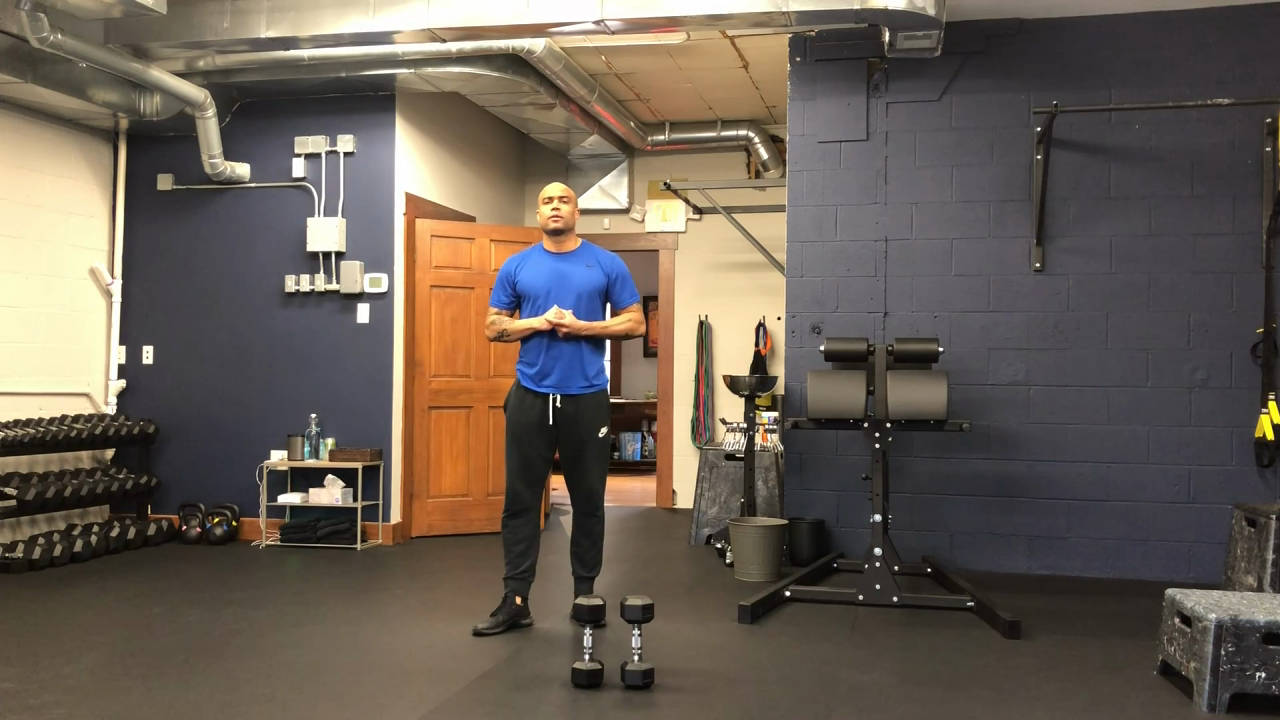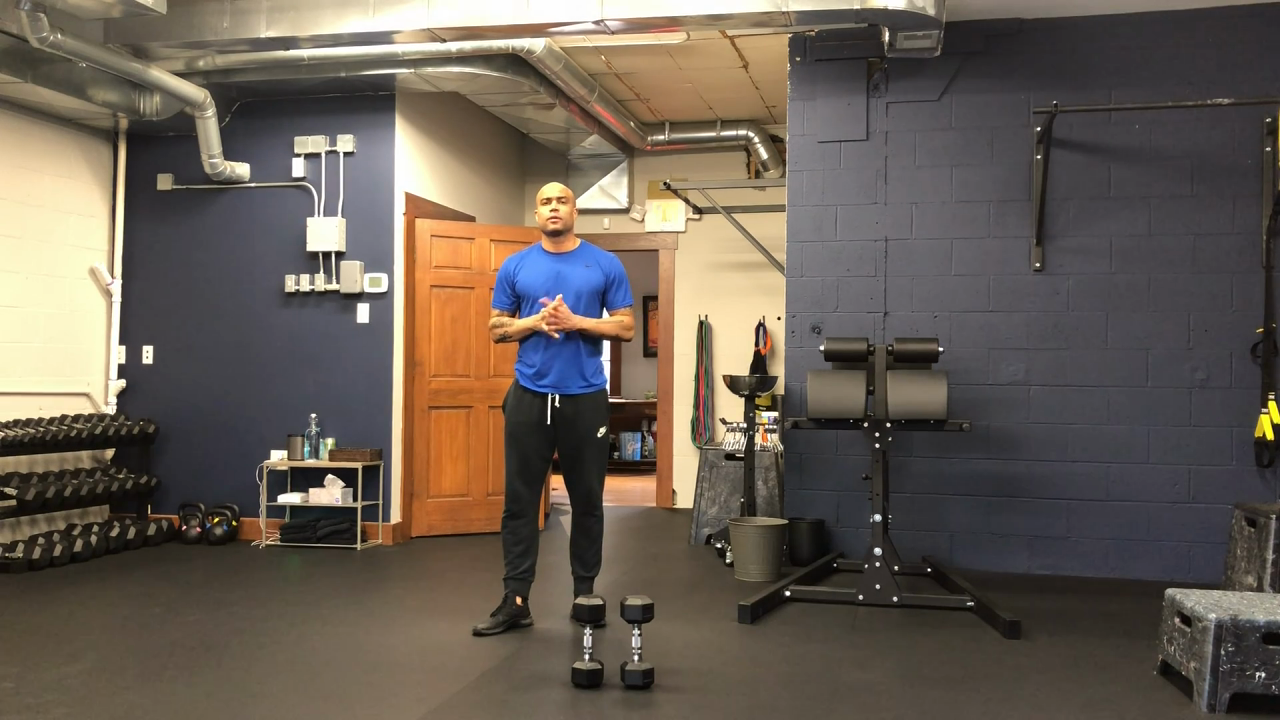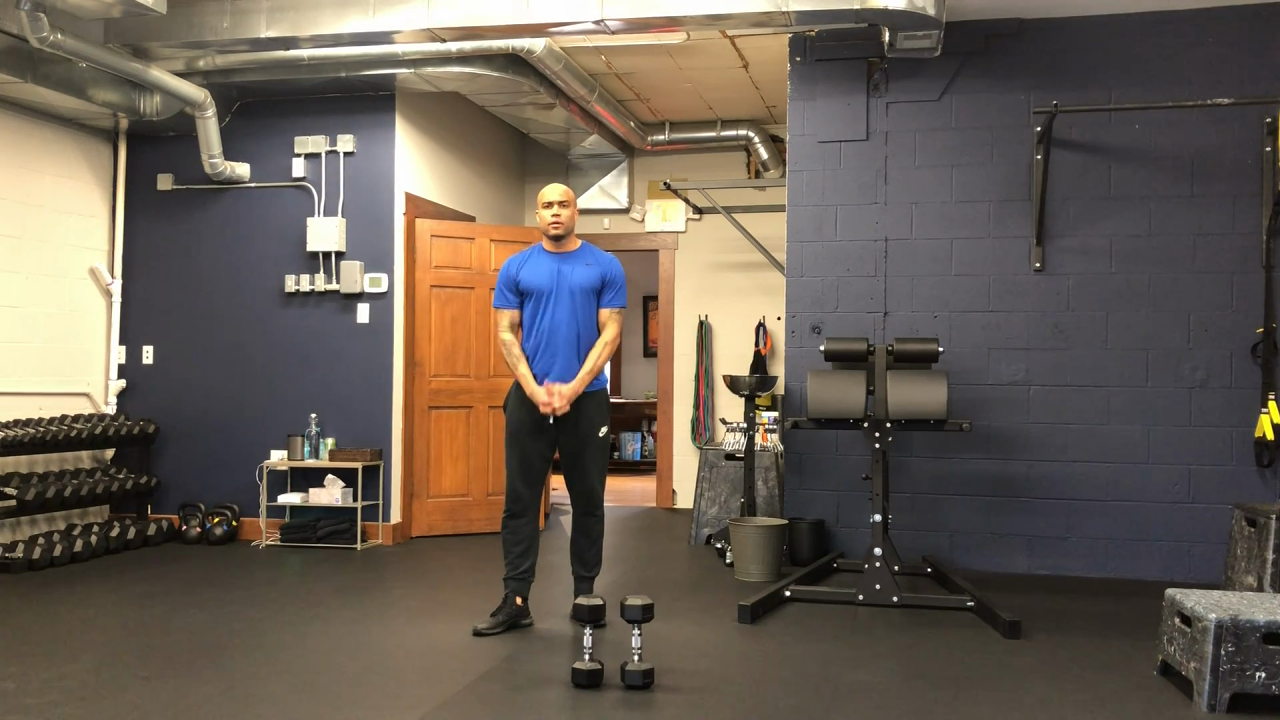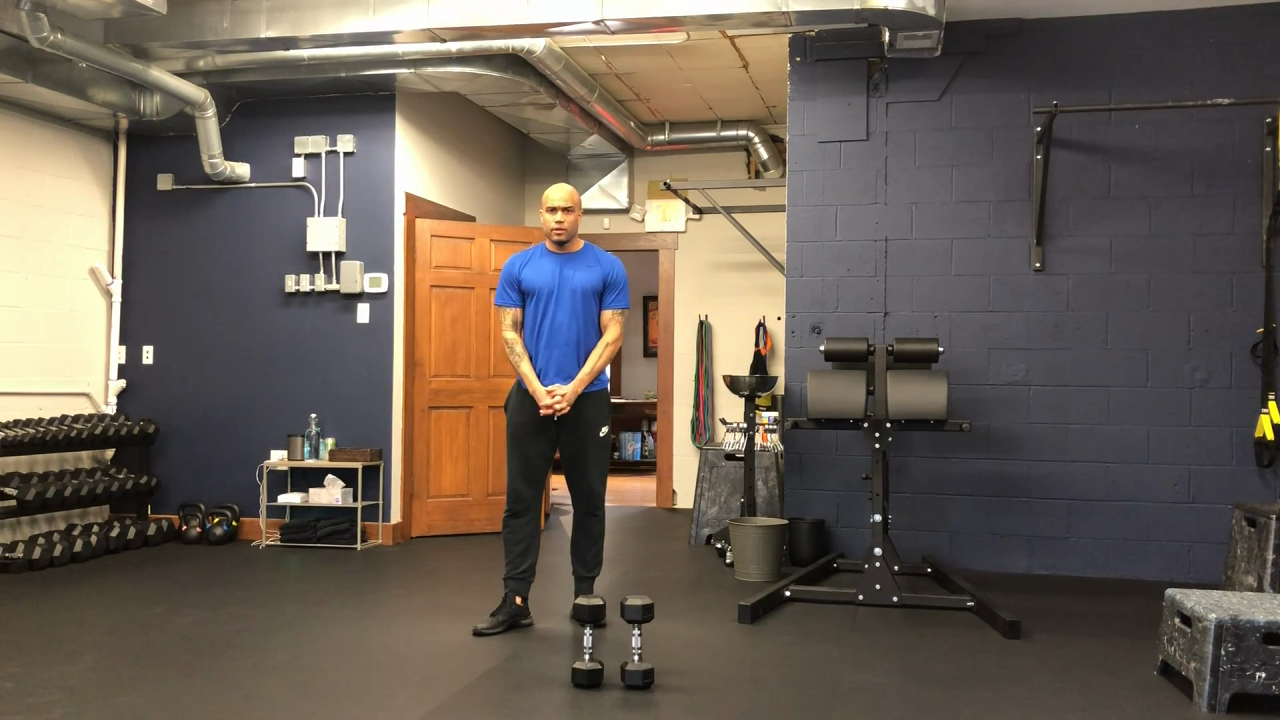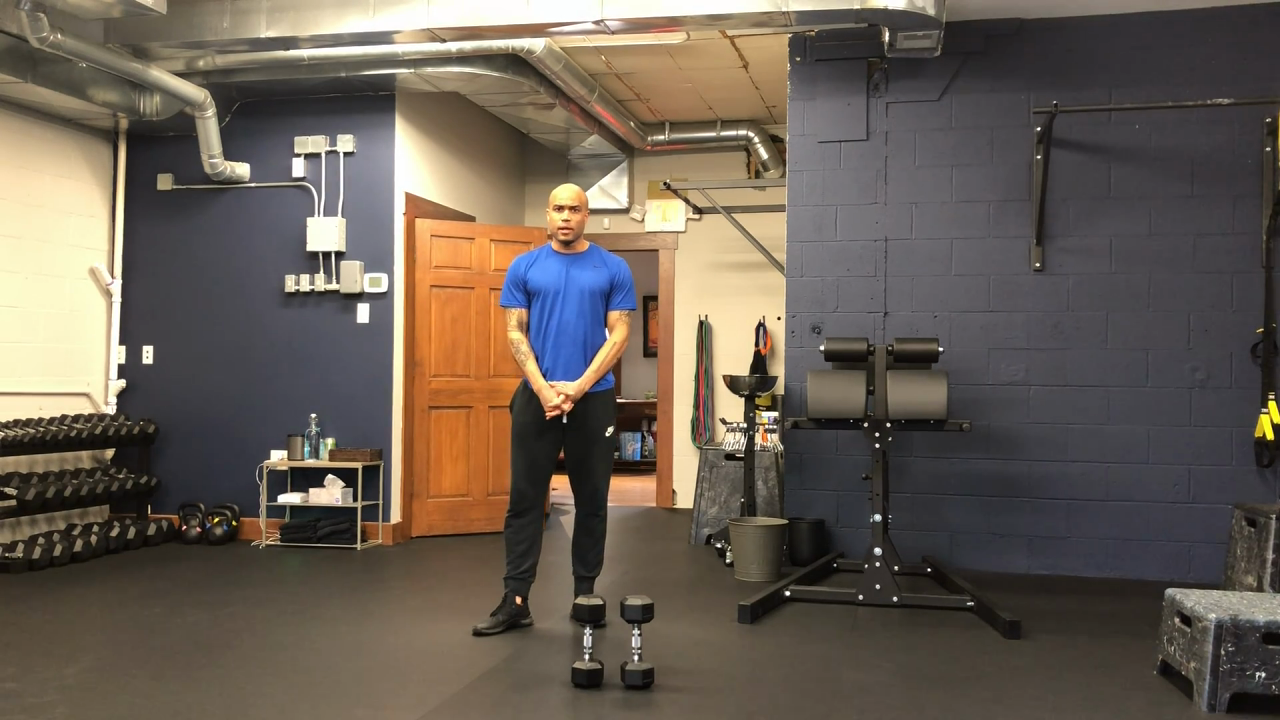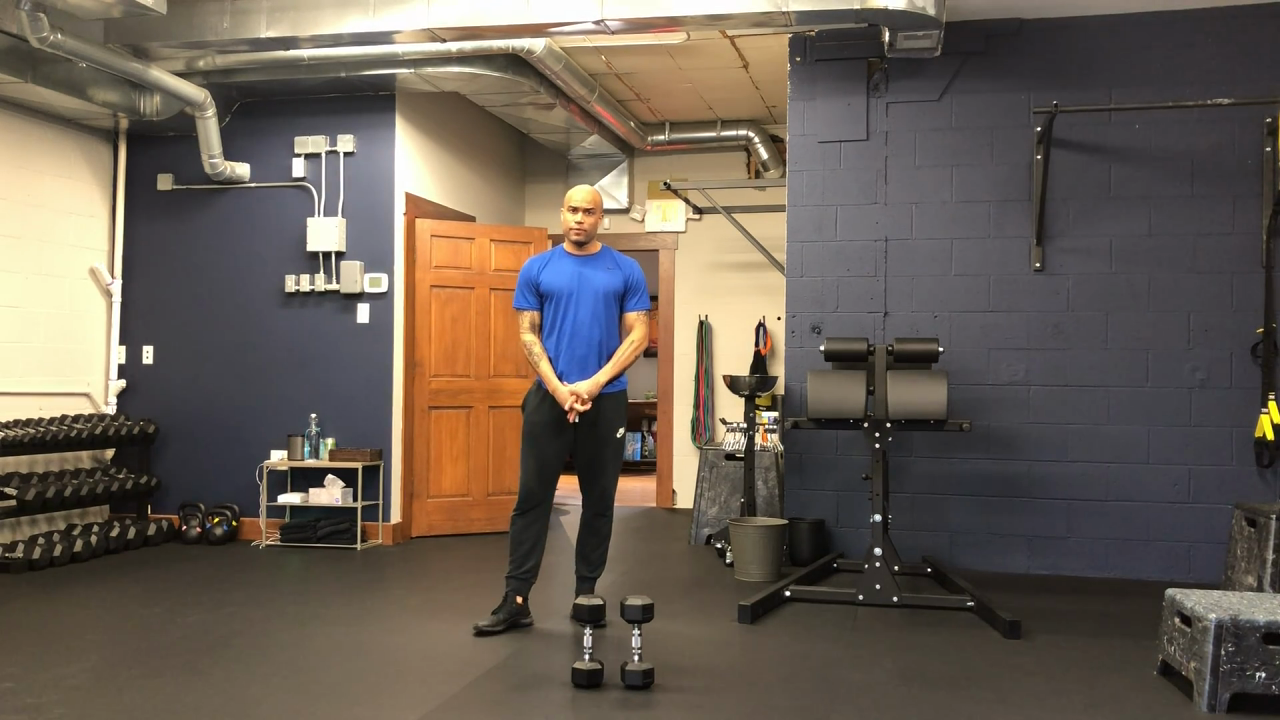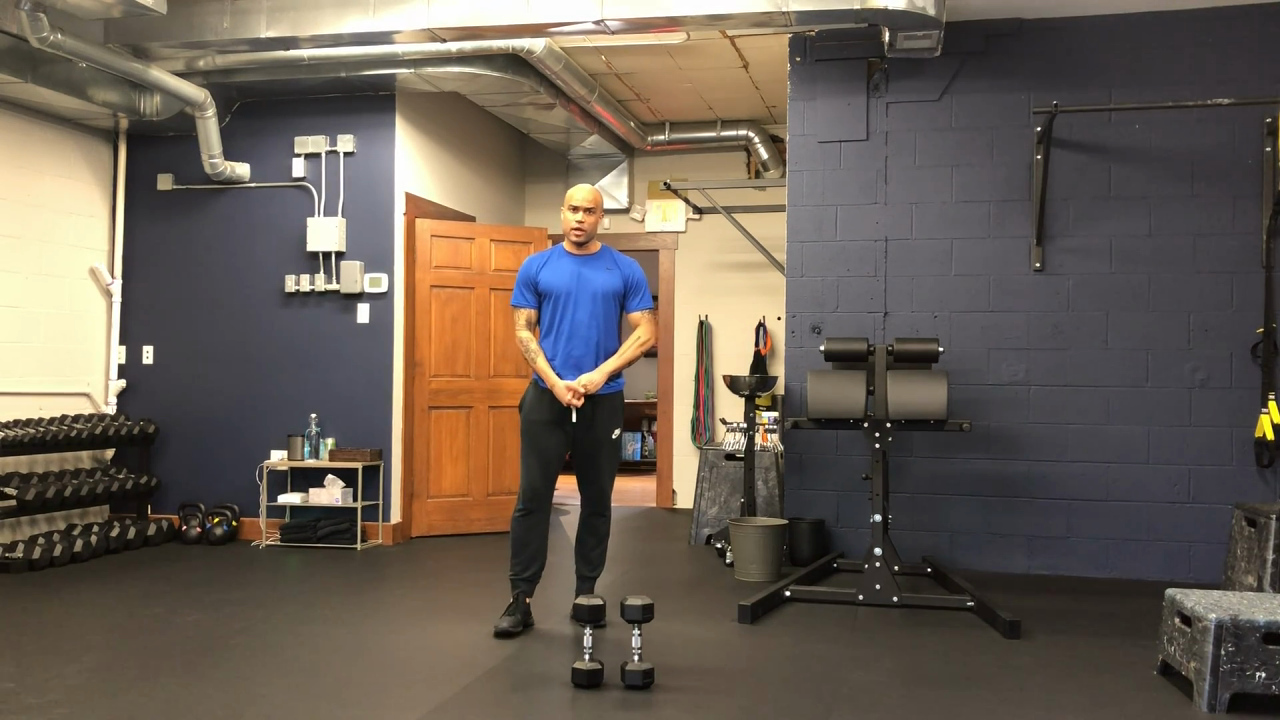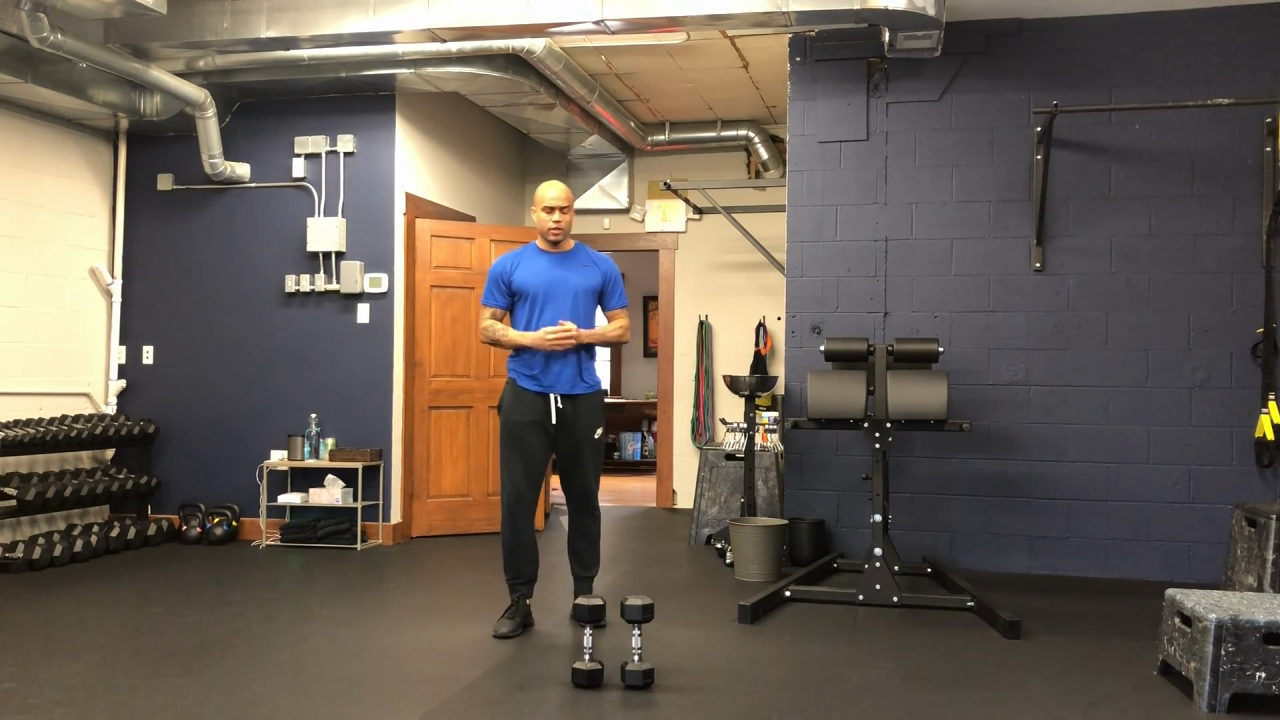
dt=0.5s
person 1, frame 1
left shoulder: (606, 264)
right shoulder: (516, 266)
left elbow: (635, 323)
right elbow: (492, 327)
left wrist: (582, 326)
right wrist: (537, 322)
left hip: (587, 398)
right hip: (530, 396)
left knee: (588, 501)
right knee: (520, 500)
left ankle: (585, 595)
right ankle: (515, 599)
person 1, frame 2
left shoulder: (605, 264)
right shoulder: (515, 266)
left elbow: (626, 327)
right elbow: (496, 328)
left wrist: (576, 321)
right wrist: (535, 322)
left hip: (586, 398)
right hip: (529, 396)
left knee: (587, 502)
right knee: (520, 500)
left ankle: (585, 595)
right ankle: (516, 600)
person 1, frame 3
left shoulder: (605, 265)
right shoulder: (516, 267)
left elbow: (611, 333)
right elbow: (506, 334)
left wrist: (572, 389)
right wrist: (535, 390)
left hip: (586, 399)
right hip: (528, 400)
left knee: (588, 501)
right knee: (520, 501)
left ankle: (585, 595)
right ankle: (516, 599)
person 1, frame 4
left shoulder: (607, 267)
right shoulder: (518, 266)
left elbow: (612, 335)
right elbow: (510, 332)
left wrist: (573, 389)
right wrist: (538, 389)
left hip: (588, 399)
right hip: (530, 398)
left knee: (589, 501)
right knee: (522, 500)
left ankle: (585, 595)
right ankle: (516, 599)
person 1, frame 5
left shoulder: (613, 268)
right shoulder: (524, 267)
left elbow: (619, 334)
right elbow: (515, 332)
left wrist: (579, 387)
right wrist: (543, 388)
left hip: (594, 399)
right hip: (536, 398)
left knee: (591, 501)
right knee: (524, 499)
left ankle: (585, 593)
right ankle: (516, 599)
person 1, frame 6
left shoulder: (626, 271)
right shoulder: (537, 269)
left elbow: (637, 336)
right elbow: (528, 334)
left wrist: (595, 383)
right wrist: (558, 387)
left hip: (606, 401)
right hip: (549, 397)
left knee: (599, 502)
right knee: (532, 498)
left ankle: (586, 593)
right ankle: (516, 598)
person 1, frame 7
left shoulder: (626, 270)
right shoulder: (536, 267)
left elbow: (645, 333)
right elbow: (523, 331)
left wrist: (600, 375)
right wrist: (554, 381)
left hip: (603, 399)
right hip: (546, 396)
left knee: (597, 501)
right knee: (532, 498)
left ankle: (586, 592)
right ankle: (521, 598)
person 1, frame 8
left shoulder: (600, 266)
right shoulder: (508, 266)
left elbow: (622, 328)
right elbow: (487, 328)
left wrist: (583, 336)
right wrist: (531, 338)
left hip: (582, 397)
right hip: (525, 397)
left knee: (583, 501)
right knee: (518, 501)
left ankle: (584, 593)
right ankle: (520, 600)
